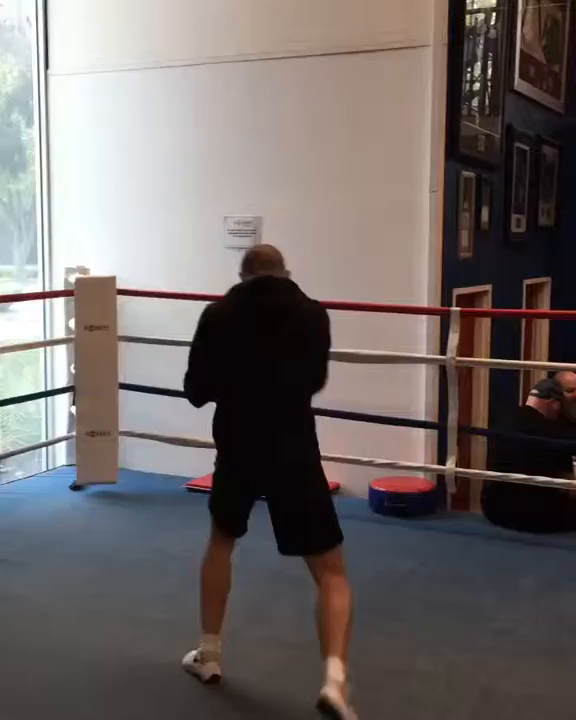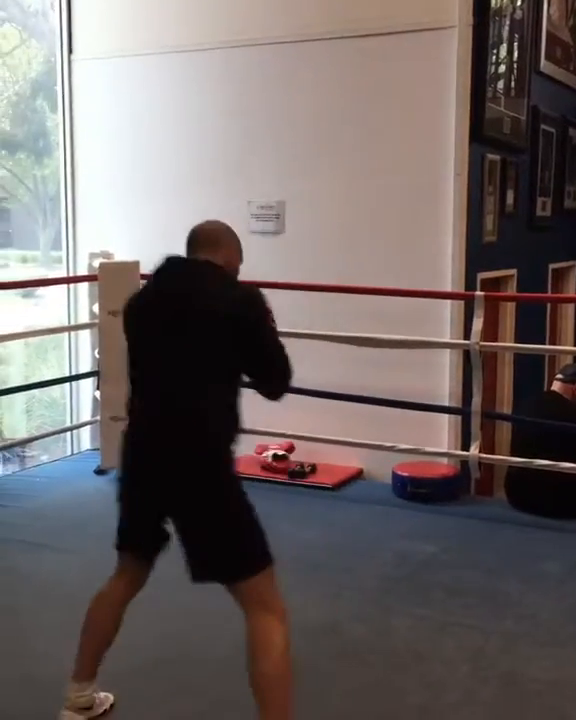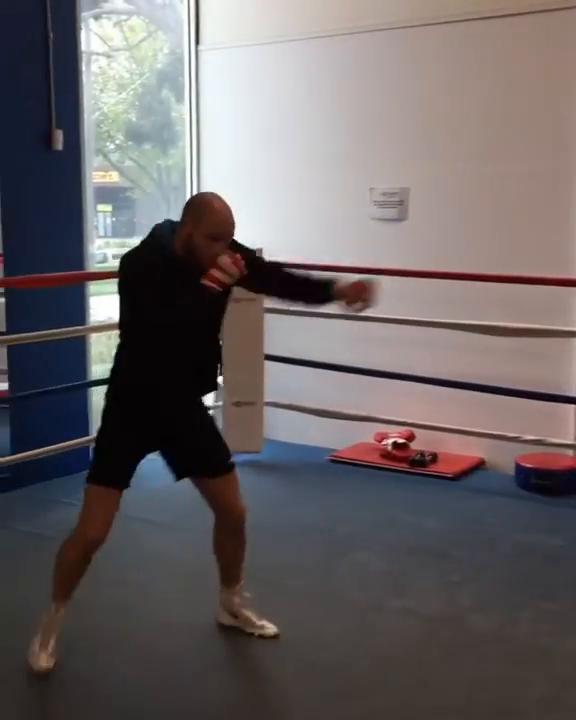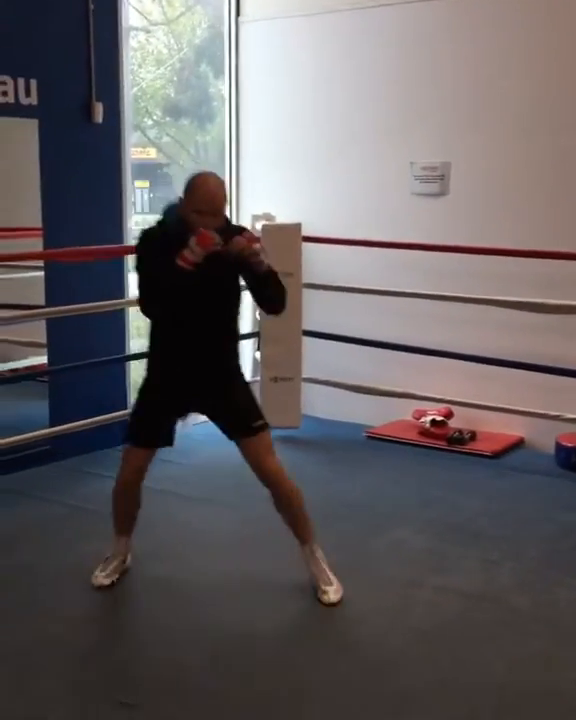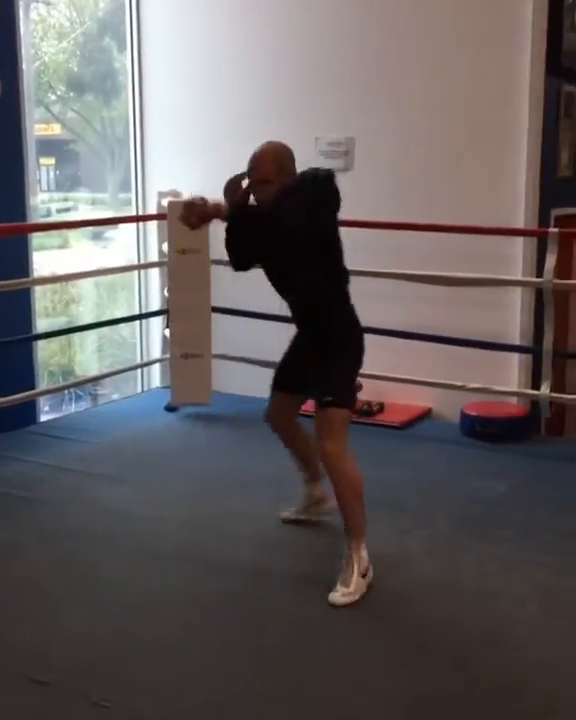
dt=1s
person 1, frame 1
left shoulder: (218, 315)
right shoulder: (311, 315)
left elbow: (197, 390)
left hip: (236, 453)
right hip: (294, 455)
left knee: (221, 540)
right knee: (333, 576)
left ankle: (209, 653)
right ankle: (334, 680)
person 1, frame 2
left shoulder: (143, 300)
right shoulder: (237, 299)
right elbow: (274, 382)
right wrist: (265, 332)
left hip: (140, 464)
right hip: (198, 469)
left knee: (129, 575)
right knee: (266, 612)
person 1, frame 3
left shoulder: (227, 259)
right shoulder: (140, 266)
left elbow: (283, 281)
right elbow: (154, 334)
left wrist: (336, 291)
right wrist: (206, 290)
left hip: (186, 408)
right hip: (133, 409)
left knee: (231, 511)
right knee: (92, 529)
left ankle: (232, 603)
right ankle: (53, 620)
person 1, frame 4
left shoulder: (240, 240)
right shoulder: (157, 241)
left elbow: (274, 306)
right elbow: (152, 306)
left wrist: (260, 266)
right wrist: (181, 266)
left hip: (223, 373)
right hip: (167, 374)
left knee: (271, 472)
right knee: (130, 473)
left ankle: (315, 561)
right ankle: (119, 552)
person 1, frame 5
left shoulder: (312, 198)
right shoulder: (268, 210)
right elbow: (243, 259)
left wrist: (227, 210)
right wrist: (227, 210)
left hip: (336, 337)
right hip: (311, 333)
left knee: (332, 447)
right knee: (279, 417)
left ankle: (358, 558)
right ankle: (316, 493)
